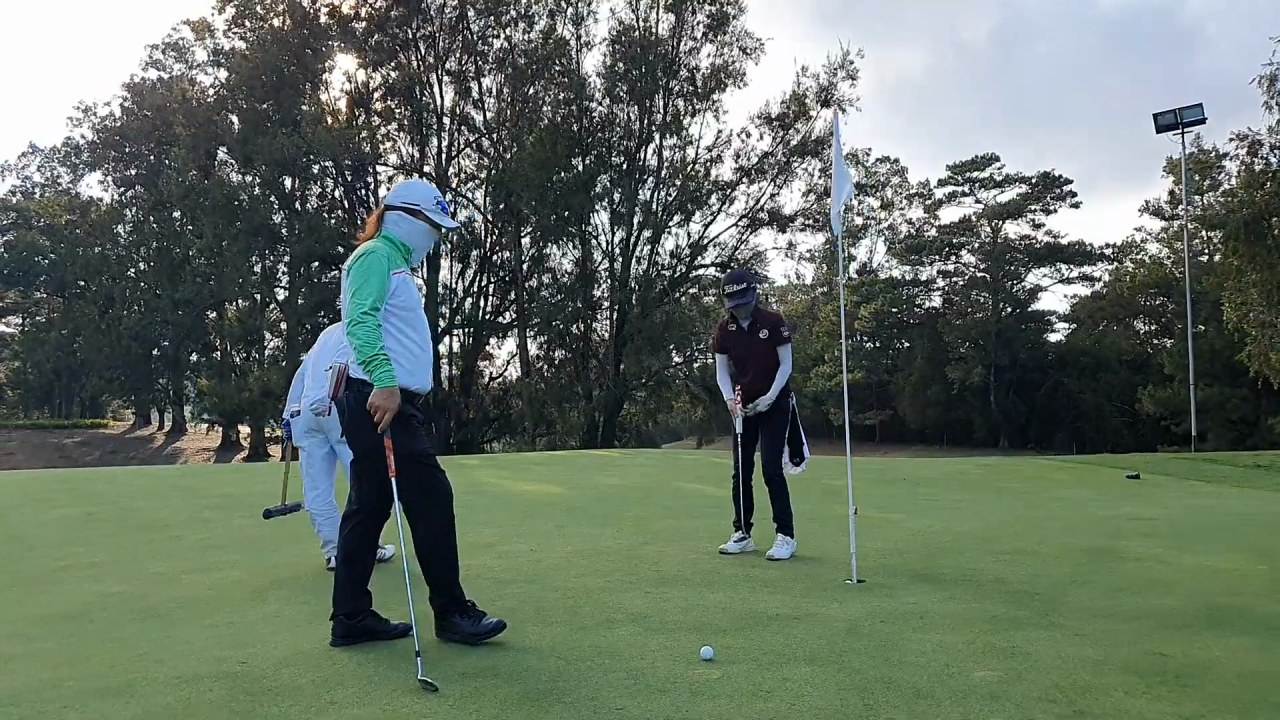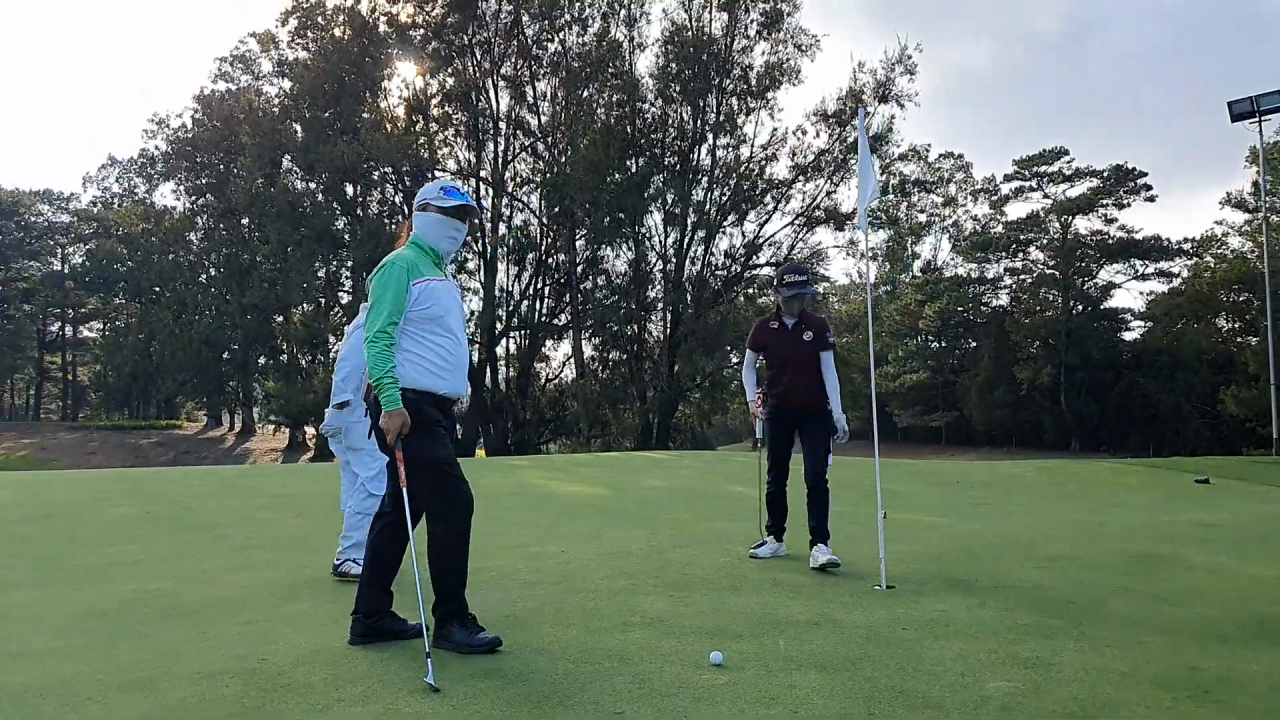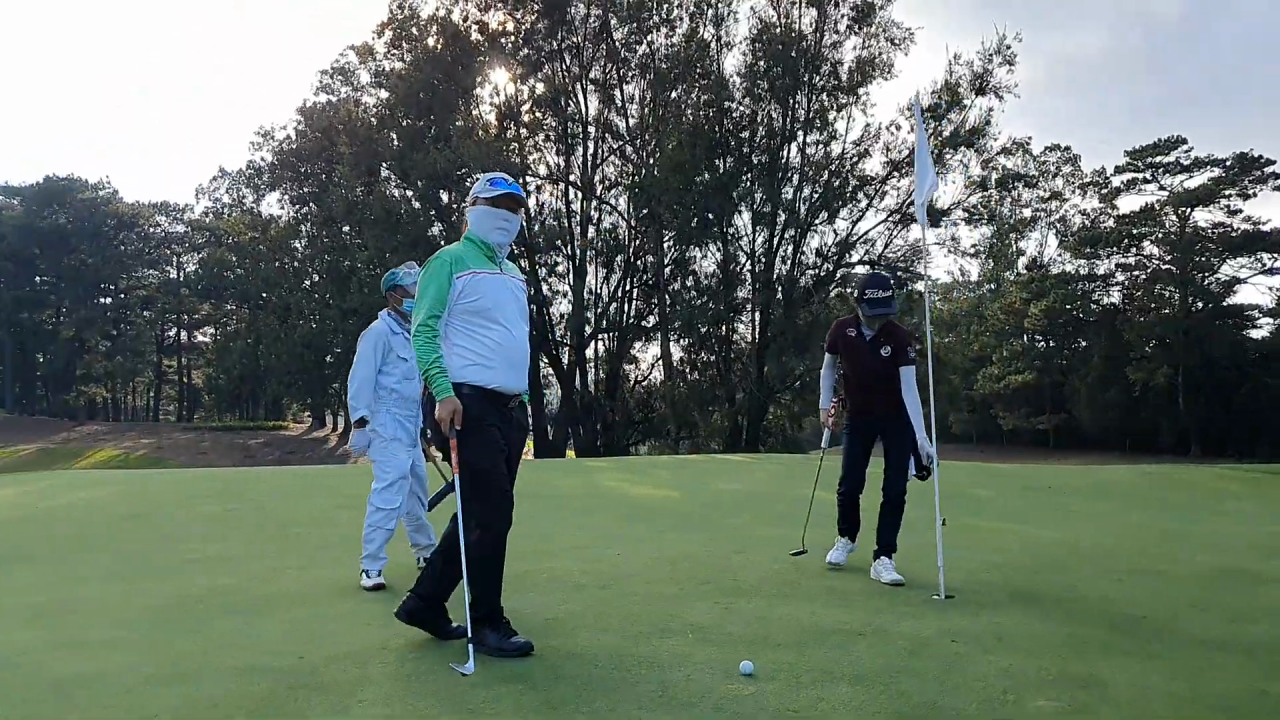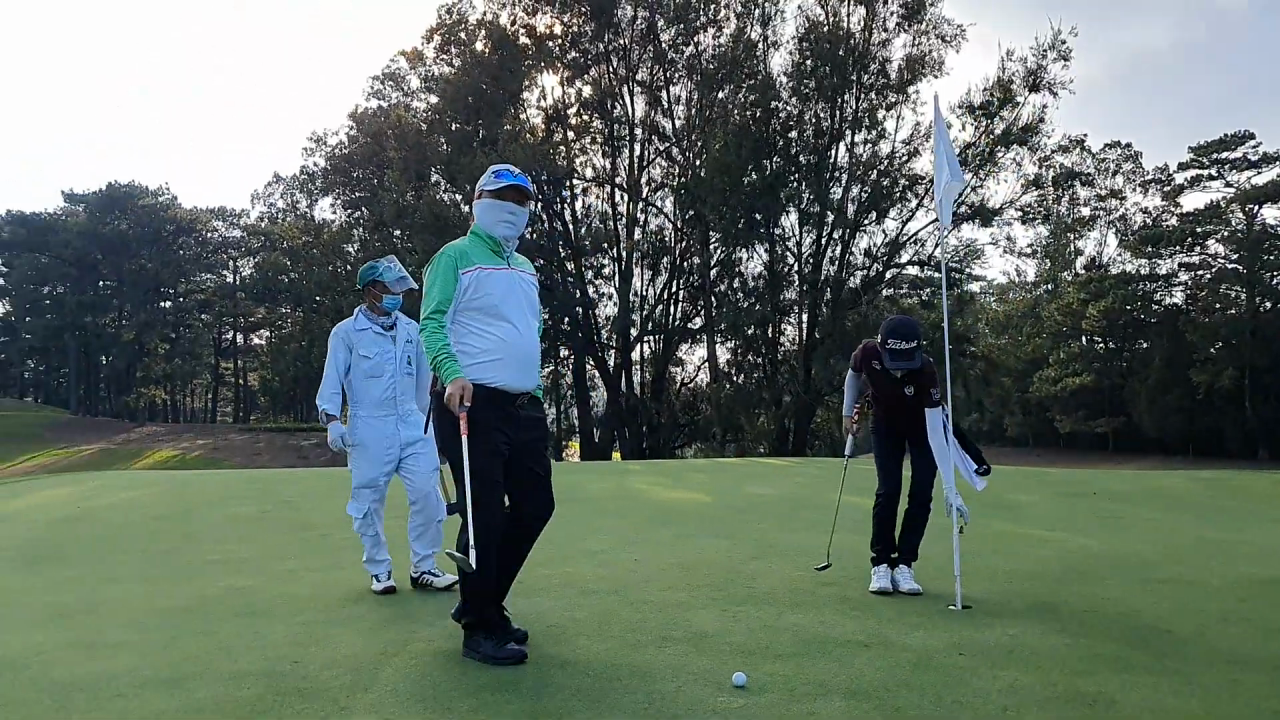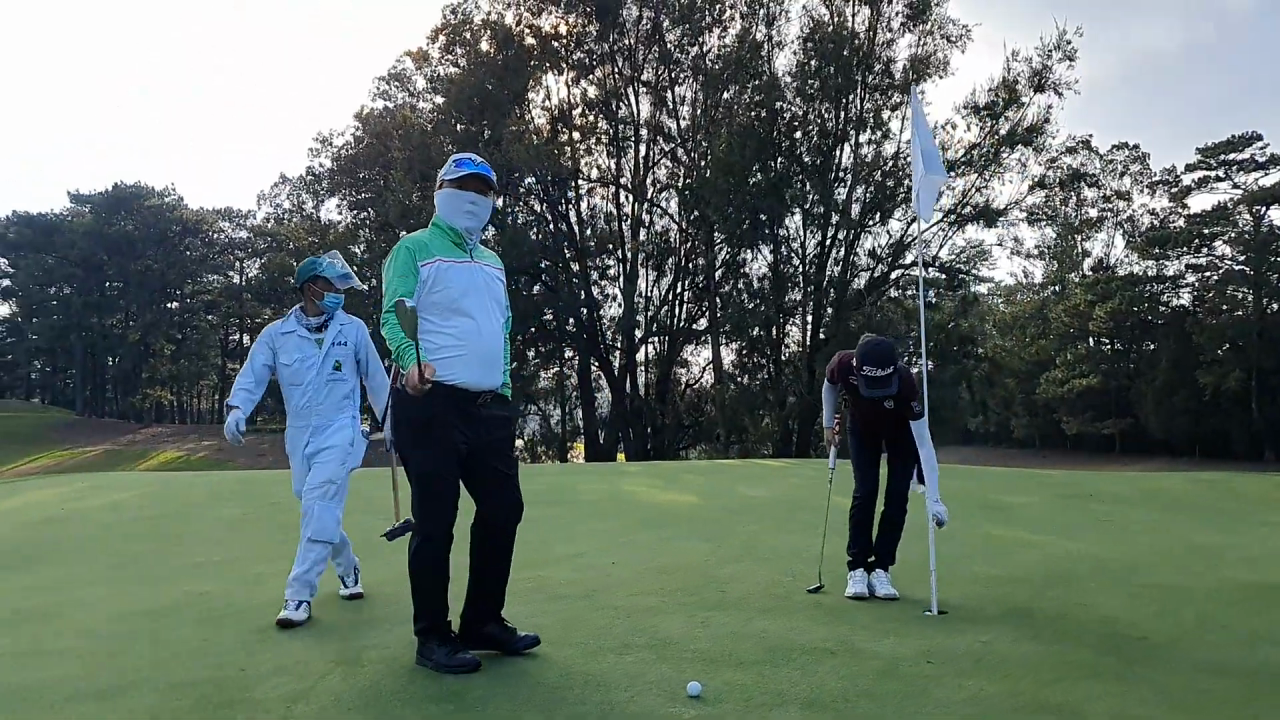
dt=0.3s
person 1, frame 1
left shoulder: (392, 264)
right shoulder: (376, 256)
right elbow: (362, 321)
right wrist: (385, 381)
left hip: (388, 401)
right hip: (380, 401)
left knee: (369, 506)
right knee: (430, 496)
left ankle: (351, 617)
right ankle: (451, 612)
person 1, frame 2
left shoulder: (444, 275)
right shoulder: (401, 266)
right elbow: (379, 337)
left wrist: (452, 404)
right wrist: (391, 403)
left hip: (435, 409)
right hip: (410, 409)
left knee: (401, 510)
right knee: (453, 504)
left ankle: (371, 616)
right ankle: (452, 620)
person 1, frame 3
left shoulder: (514, 274)
right shoulder: (451, 260)
right elbow: (425, 330)
left wrist: (521, 403)
right wrist: (443, 392)
left hip: (508, 407)
right hip: (467, 404)
left knee: (482, 511)
right knee: (491, 510)
left ankle: (425, 601)
right ankle: (487, 623)
person 1, frame 4
left shoulder: (526, 268)
right shoulder: (456, 256)
right elbow: (432, 323)
left wrist: (536, 394)
right wrist: (452, 373)
left hip: (524, 406)
right hip: (473, 405)
left knee: (536, 506)
right knee: (485, 516)
left ankle: (481, 604)
right ankle: (480, 628)
person 1, frame 5
left shoulder: (493, 262)
right shoulder: (415, 249)
right elbow: (393, 316)
left wrist: (504, 392)
right wrist: (412, 358)
left hip: (490, 406)
right hip: (434, 405)
left knee: (503, 510)
right knee: (436, 521)
left ankle: (483, 621)
right ankle: (433, 636)
person 2, frame 1
left shoulder: (330, 332)
left elbow: (302, 373)
right elbow: (344, 360)
left wrist: (289, 415)
right wrist: (328, 397)
left hip: (307, 413)
left knee: (317, 487)
left ankle: (334, 552)
person 2, frame 2
left shoulder: (360, 328)
right shoulder: (368, 329)
right elbow: (348, 371)
right wrist: (340, 409)
left hip: (346, 417)
right hip: (356, 416)
left knee: (354, 488)
right knee: (373, 481)
left ankle: (357, 554)
right ankle: (348, 555)
person 2, frame 3
left shoulder: (414, 333)
right shoulder: (379, 332)
right elbow: (361, 381)
left wrist: (424, 424)
right wrist: (361, 424)
left hip: (408, 424)
right hip: (388, 426)
left knee: (414, 488)
right knee: (390, 493)
left ankle: (426, 550)
right ankle: (371, 566)
person 2, frame 4
left shoulder: (410, 329)
right shoulder: (346, 332)
right elbow: (332, 378)
left wrist: (422, 416)
right wrist: (332, 418)
left hip: (410, 425)
right hip: (367, 428)
left knee: (427, 493)
right knee: (369, 501)
left ankle: (424, 567)
right ankle: (379, 570)
person 2, frame 5
left shoulder: (353, 328)
right shoulder: (275, 334)
left elbow: (375, 377)
right elbow: (250, 376)
right wrist: (236, 411)
left hip: (339, 430)
right hip: (299, 434)
left knee: (320, 511)
right knee: (316, 511)
left ankle: (298, 597)
right ankle: (348, 570)
person 3, frame 1
left shoulder: (774, 321)
right shoulder: (724, 329)
left elbow: (786, 364)
right elbow: (722, 370)
left wrist: (769, 398)
right wrist: (730, 399)
left hip: (774, 405)
right hip: (743, 407)
left knee: (771, 469)
right knee: (741, 471)
left ankle: (786, 536)
right ankle: (743, 533)
person 3, frame 2
left shoulder: (818, 326)
right shoulder: (763, 327)
left elbow: (829, 370)
right elbow: (749, 366)
left wrist: (837, 411)
right wrist: (752, 398)
left hip: (814, 412)
right hip: (778, 412)
left knee: (816, 478)
right knee: (775, 478)
left ankle: (820, 546)
right ankle: (775, 539)
person 3, frame 3
left shoulder: (900, 336)
right shoulder: (841, 330)
left elbow: (909, 387)
right elbow: (829, 367)
left wrist: (921, 436)
right wrist: (825, 405)
left hip: (896, 419)
right hip: (857, 417)
left knee: (895, 488)
right knee: (849, 484)
left ankle: (883, 558)
right ankle: (846, 538)
person 3, frame 4
left shoulder: (925, 370)
right shoulder: (867, 352)
left elbow: (935, 433)
right elbow: (853, 375)
left wrist: (950, 489)
right wrist: (848, 412)
left hip: (922, 427)
right hip: (885, 425)
left knee: (921, 493)
right knee: (888, 489)
left ankle: (903, 565)
right ankle: (881, 564)
person 3, frame 5
left shoulder: (904, 381)
right shoulder: (842, 364)
left elbow: (923, 442)
right elbow: (829, 387)
left wrist: (934, 497)
right wrist: (828, 424)
left hip: (901, 431)
right hip: (862, 427)
left knee: (897, 496)
right knee: (864, 492)
left ankle: (880, 570)
right ankle: (857, 569)
